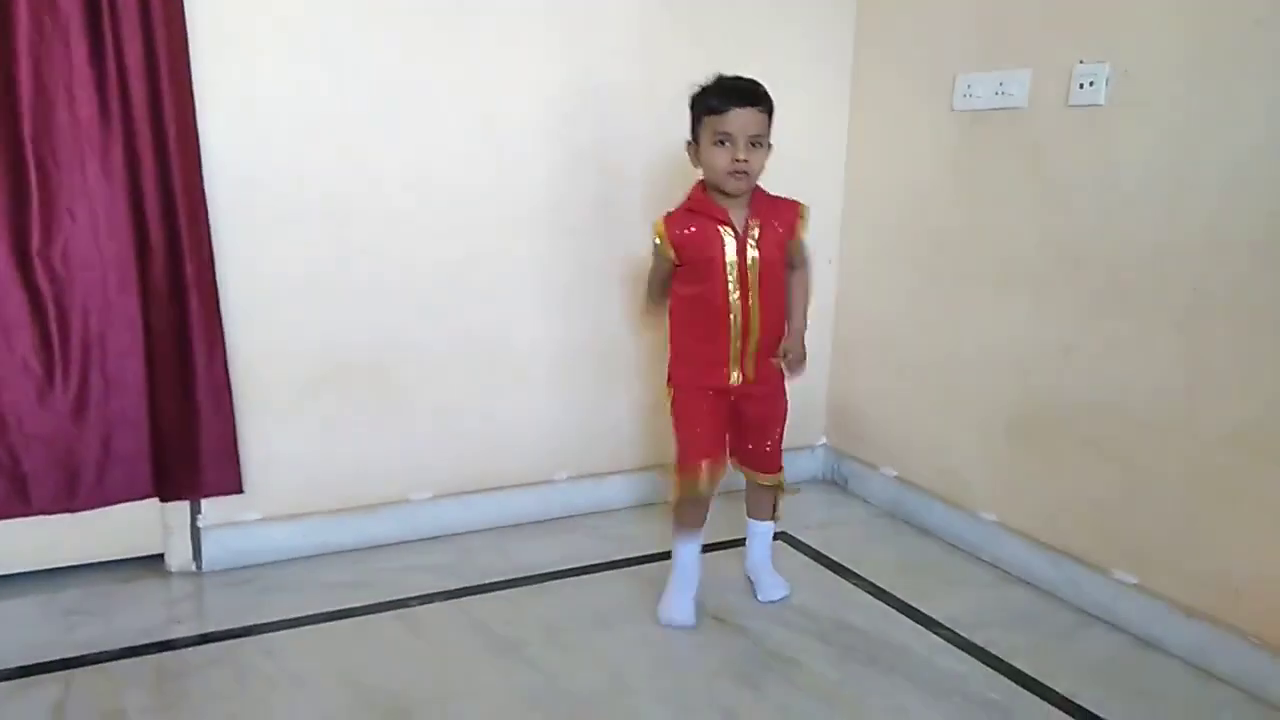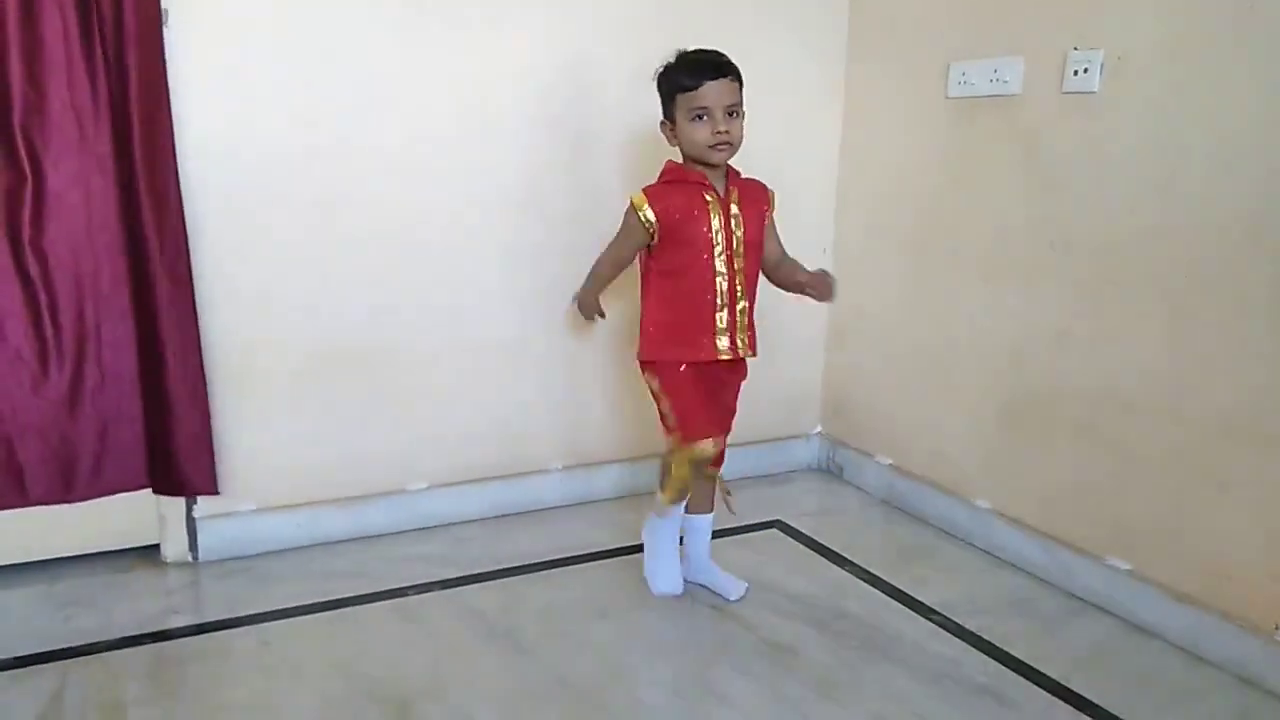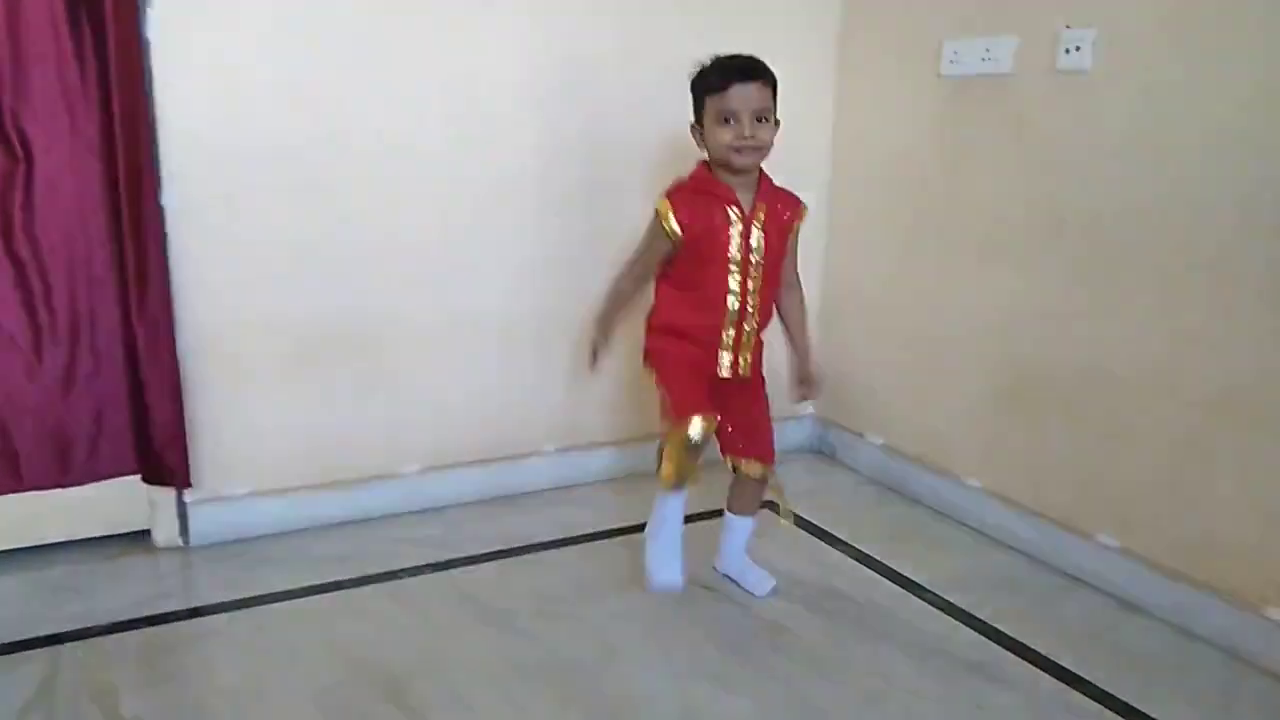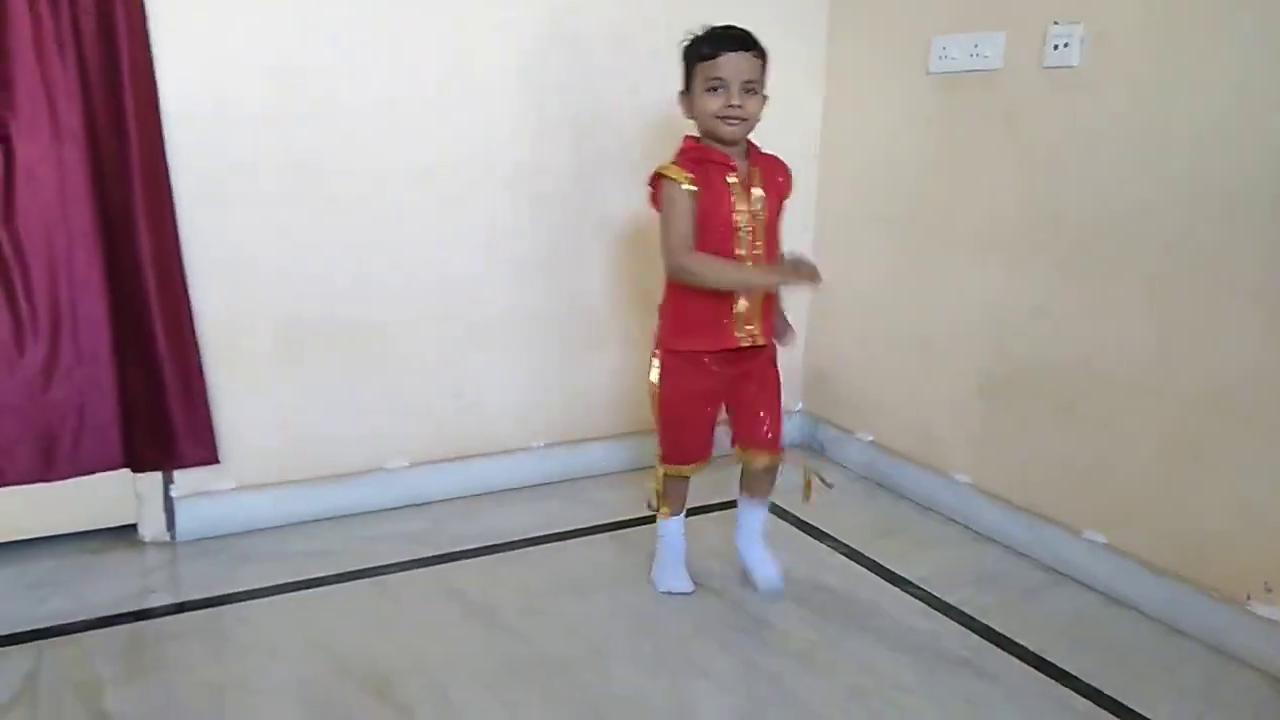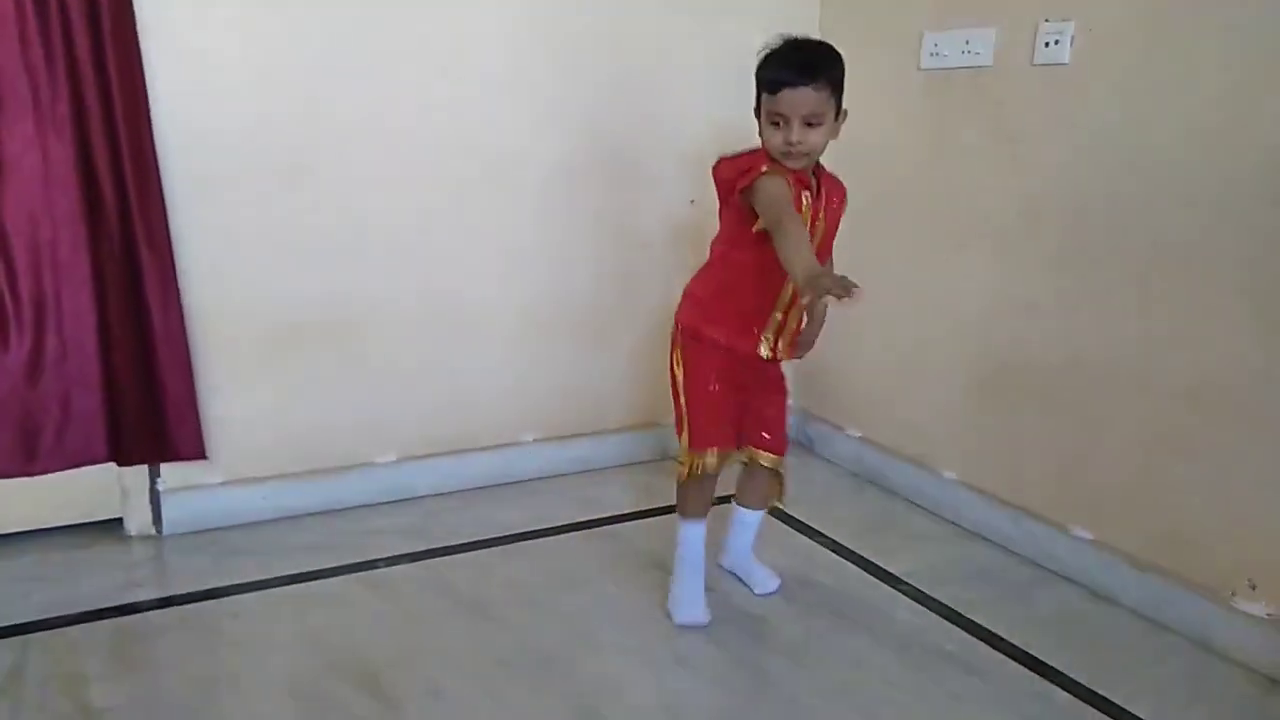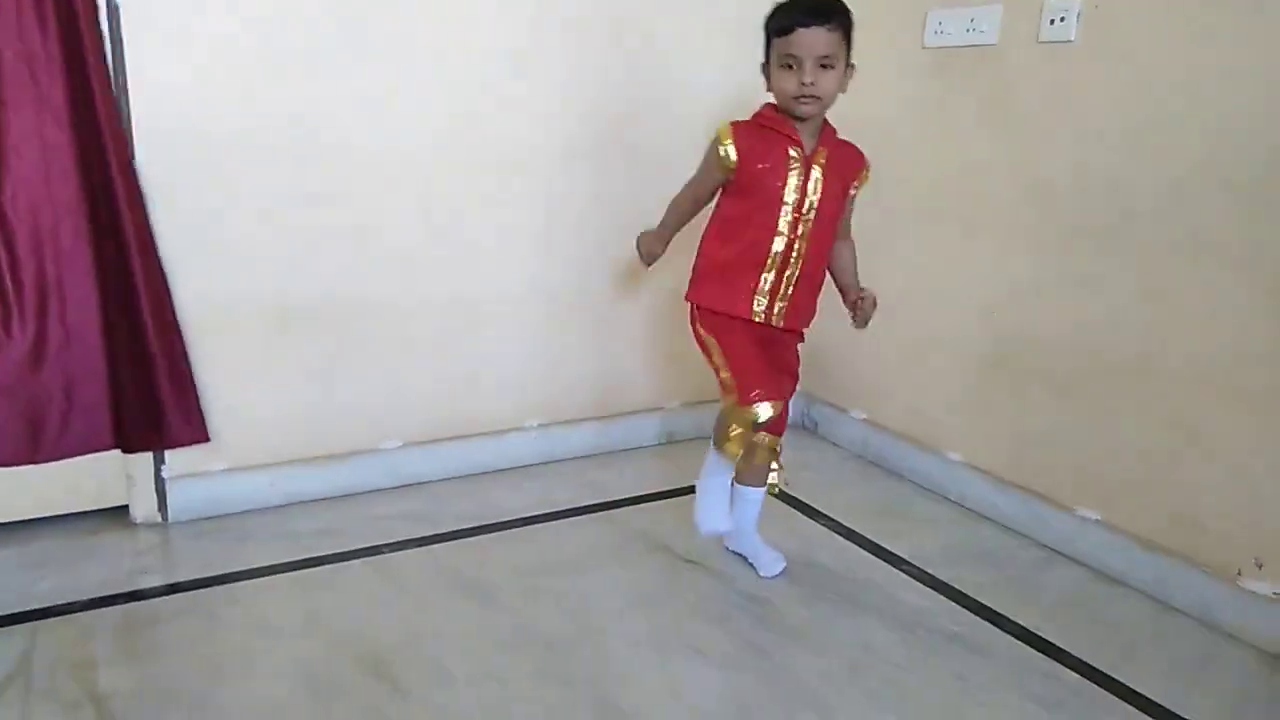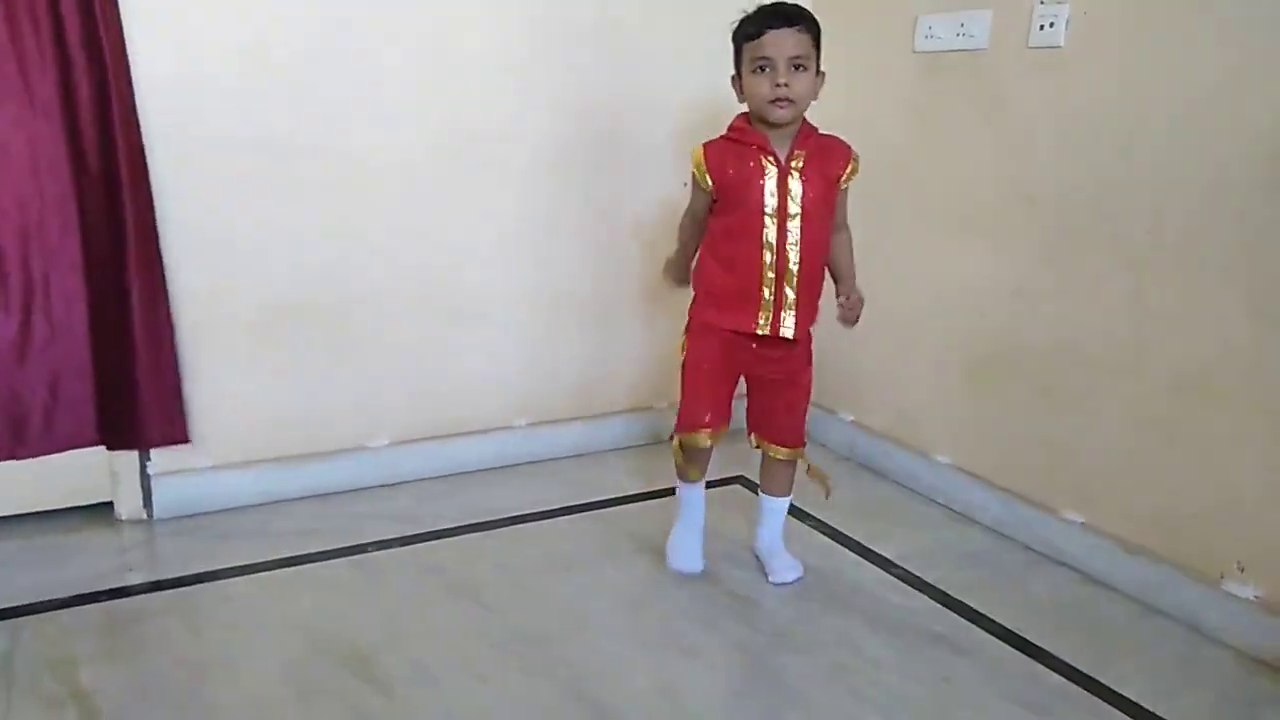
dt=0.7s
person 1, frame 1
left shoulder: (784, 217)
right shoulder: (679, 228)
right elbow: (659, 284)
left wrist: (796, 333)
left hip: (762, 373)
right hip: (698, 376)
left knee: (765, 471)
right knee: (699, 473)
left ankle: (758, 560)
right ankle: (683, 577)
person 1, frame 2
left shoulder: (754, 196)
right shoulder: (656, 202)
left elbow: (772, 260)
right elbow: (618, 258)
left wrist: (806, 280)
right wrist: (589, 292)
left hip: (731, 356)
right hip: (673, 356)
left knee: (710, 458)
right knee: (697, 445)
left ankle: (697, 555)
right ankle: (661, 525)
person 1, frame 3
left shoulder: (784, 210)
right shoulder: (682, 207)
left elbow: (785, 286)
right elbow: (638, 273)
left wrist: (802, 356)
right wrist: (603, 329)
left hip: (743, 359)
right hip: (680, 349)
left knee: (755, 458)
right knee: (691, 433)
left ankle: (733, 554)
right ankle: (665, 520)
person 1, frame 4
left shoulder: (773, 174)
right shoulder: (680, 179)
right elbow: (680, 262)
left wrist: (775, 309)
right wrist: (764, 276)
left hip: (755, 340)
right hip: (691, 344)
left knee: (764, 449)
right knee: (682, 456)
left ankle: (750, 538)
right ankle: (669, 551)
person 1, frame 5
left shoulder: (830, 190)
right shoulder: (761, 178)
right elbow: (784, 225)
left wrist: (805, 321)
right wrist: (811, 277)
left hip: (766, 344)
right hip: (709, 334)
left knee: (769, 451)
right knee: (707, 451)
left ankle: (739, 550)
right ankle: (688, 573)
person 1, frame 6
left shoulder: (848, 163)
right shoulder: (742, 142)
right elbow: (693, 196)
left wrist: (853, 291)
right wrist: (658, 238)
left hip: (783, 320)
right hip: (722, 307)
left knee: (770, 429)
right knee: (755, 405)
left ankle: (742, 530)
right ankle: (717, 467)
person 1, frame 7
left shoulder: (833, 160)
right shoulder: (718, 158)
left wrist: (848, 285)
right wrist: (681, 262)
left hip: (790, 330)
right hip: (719, 321)
left knee: (783, 437)
right knee: (697, 432)
left ankle: (770, 538)
right ankle: (689, 520)
